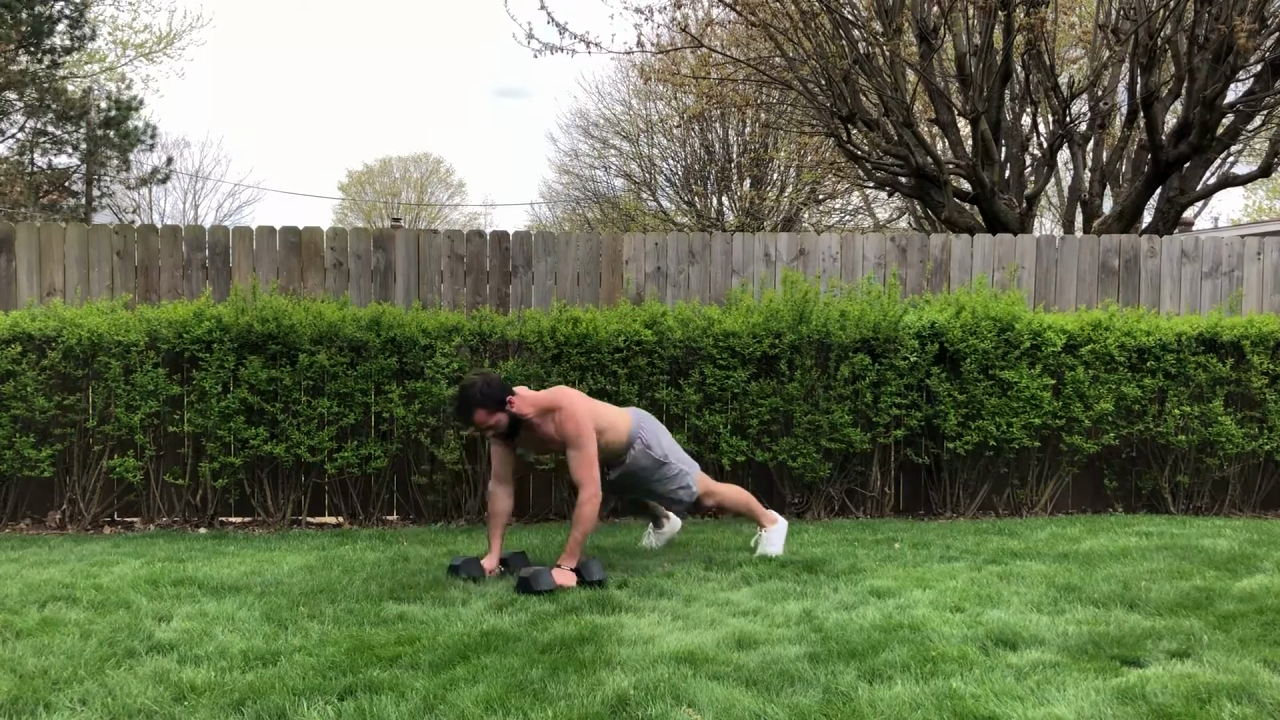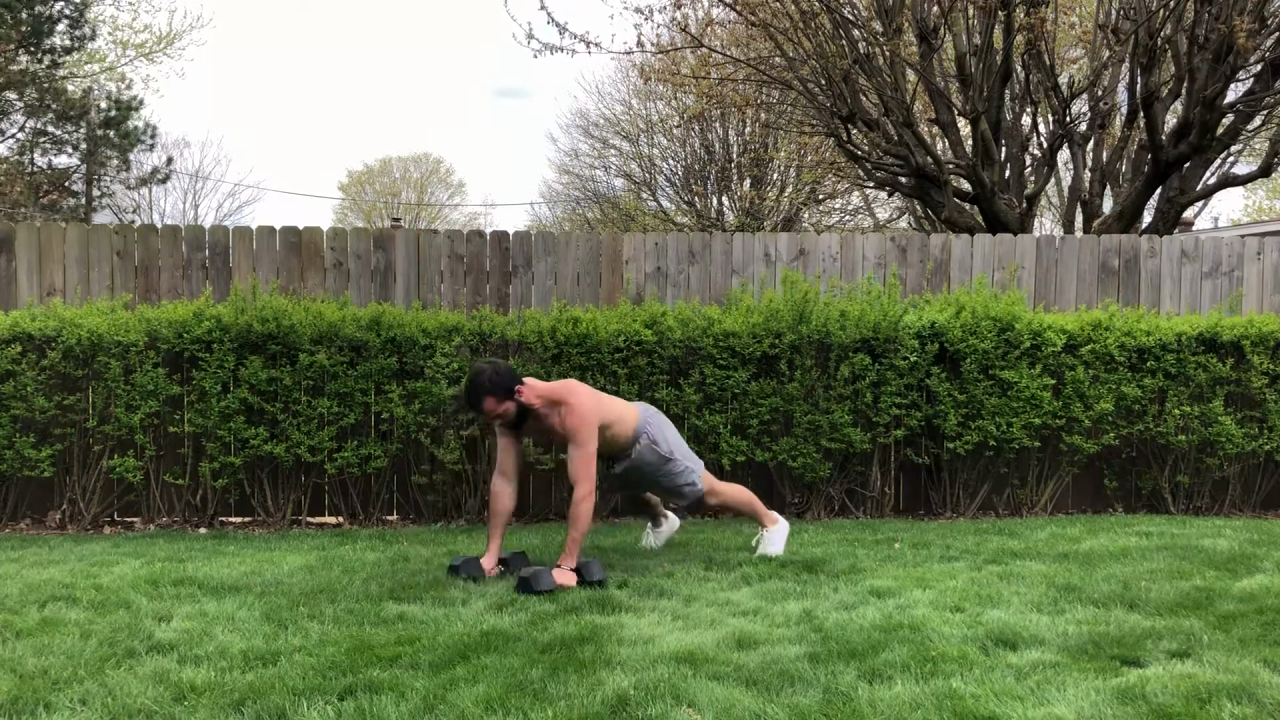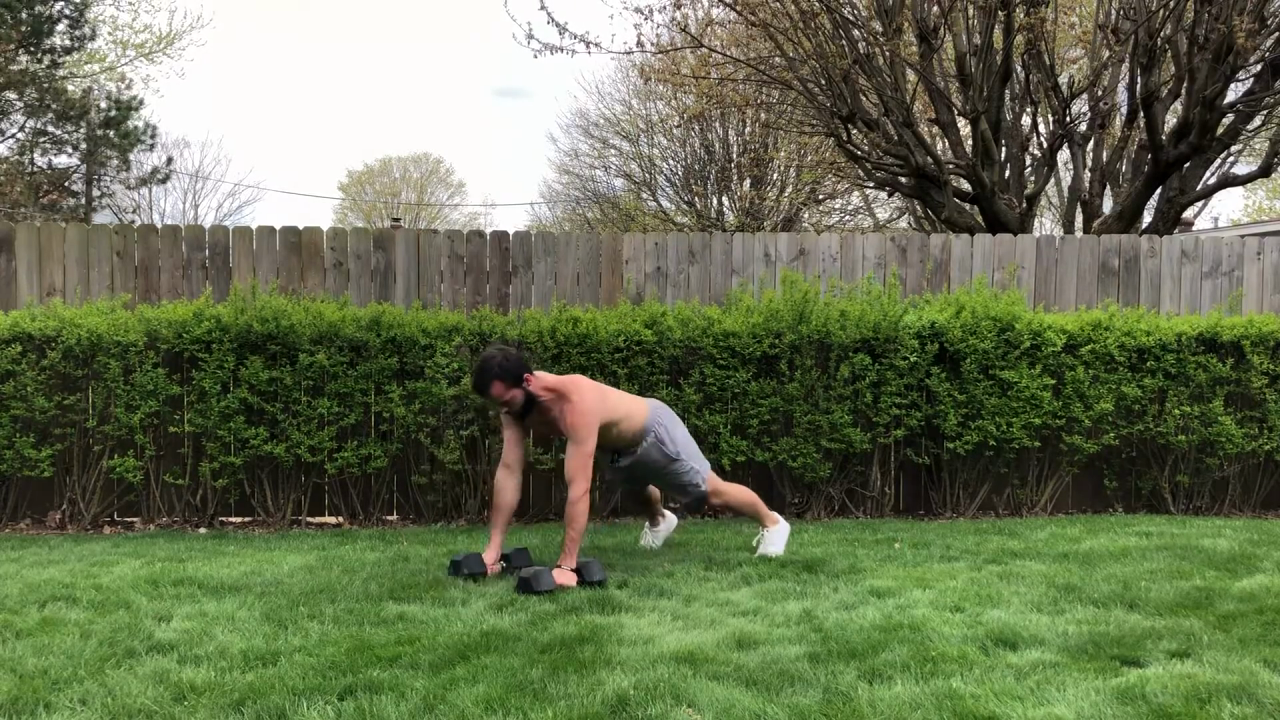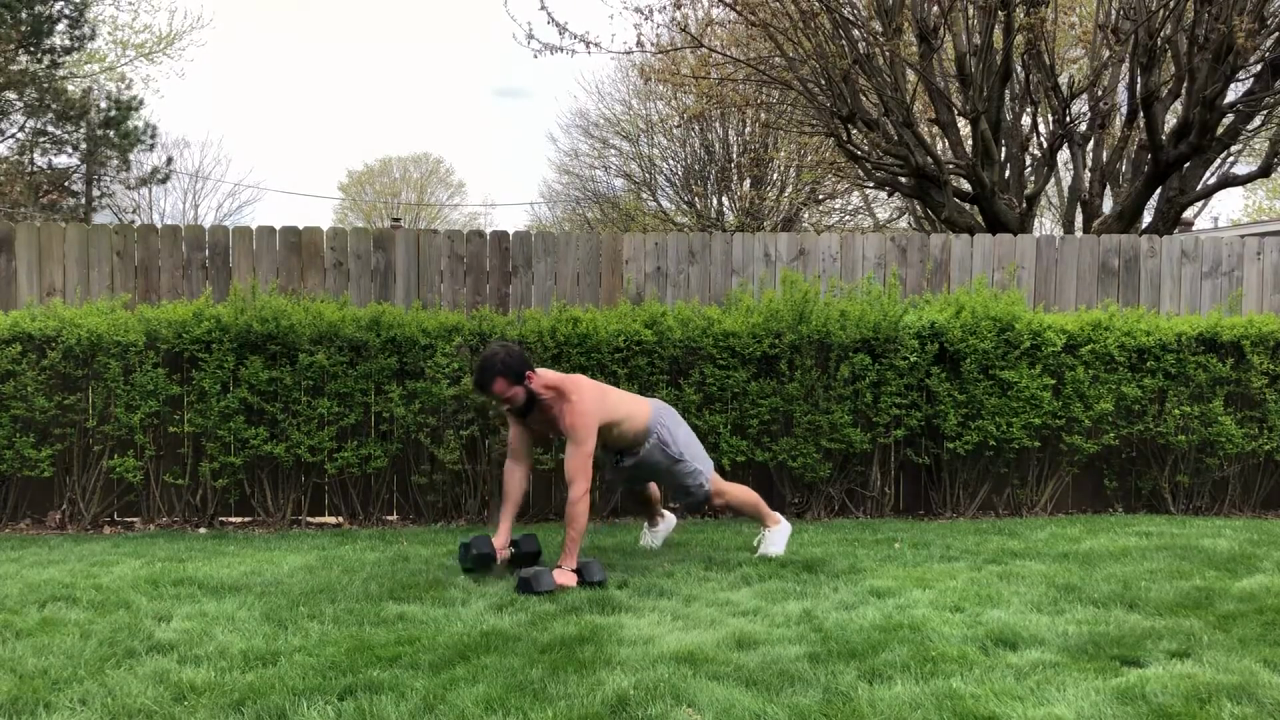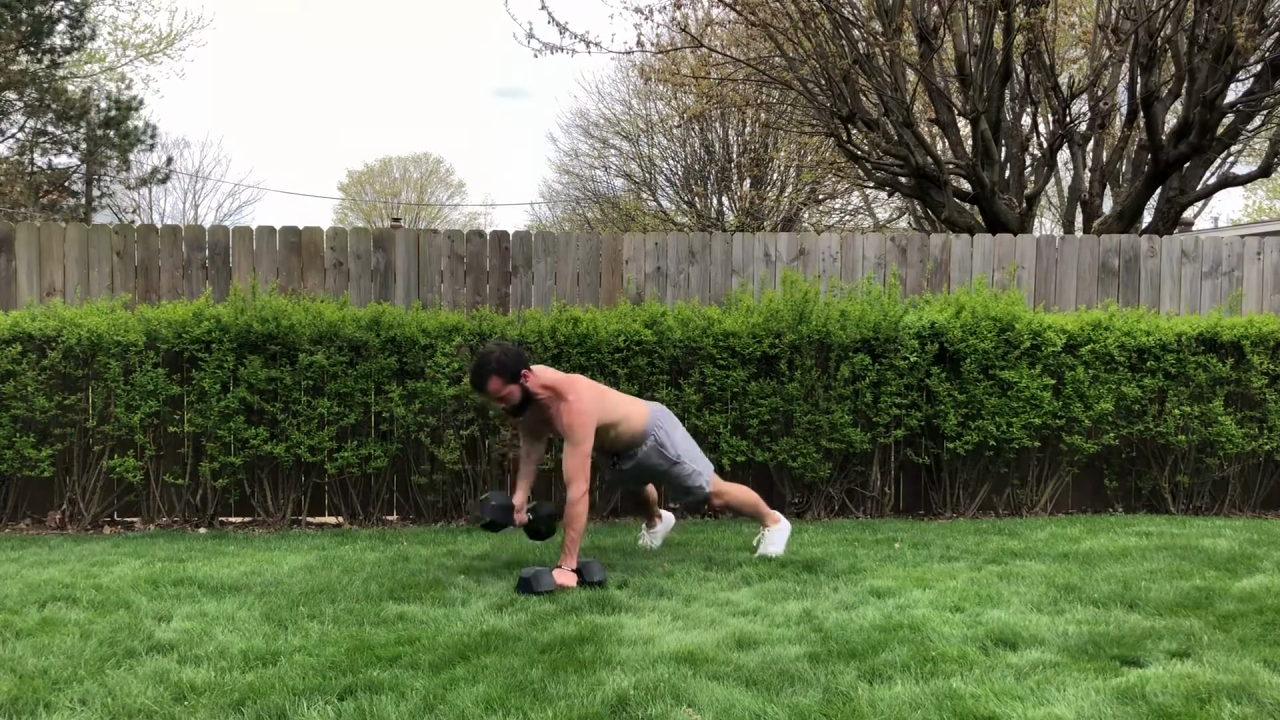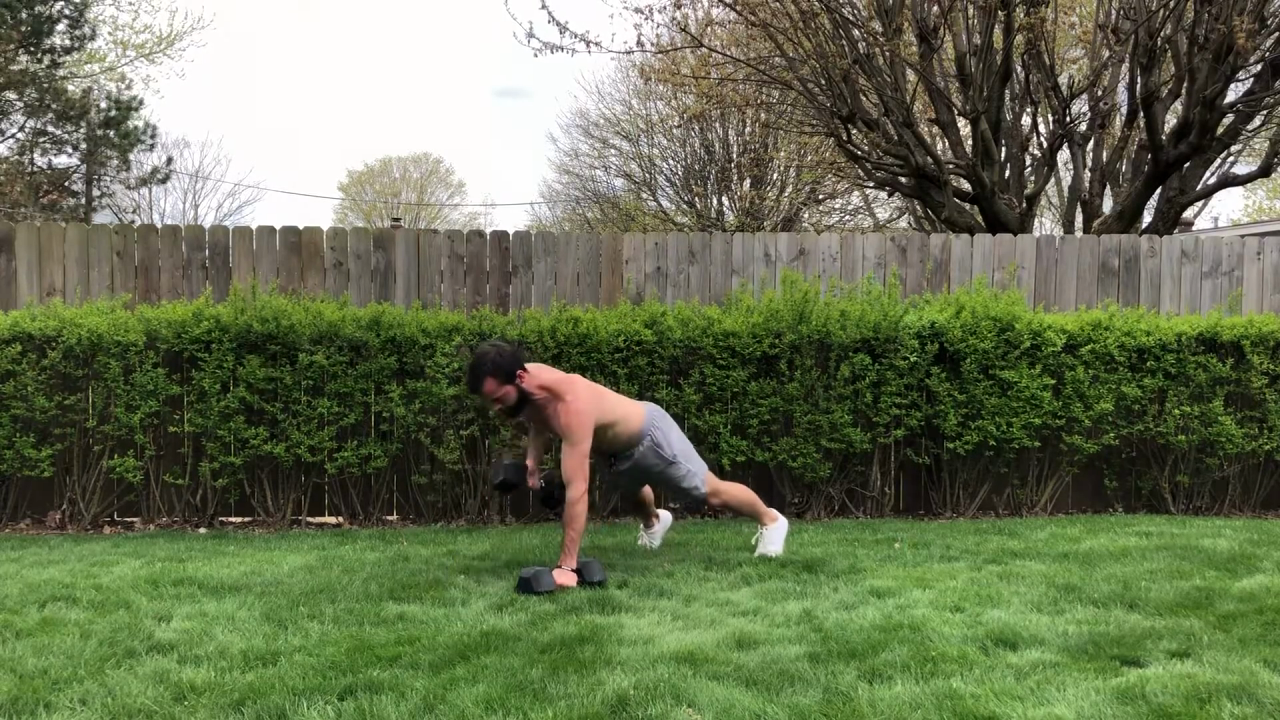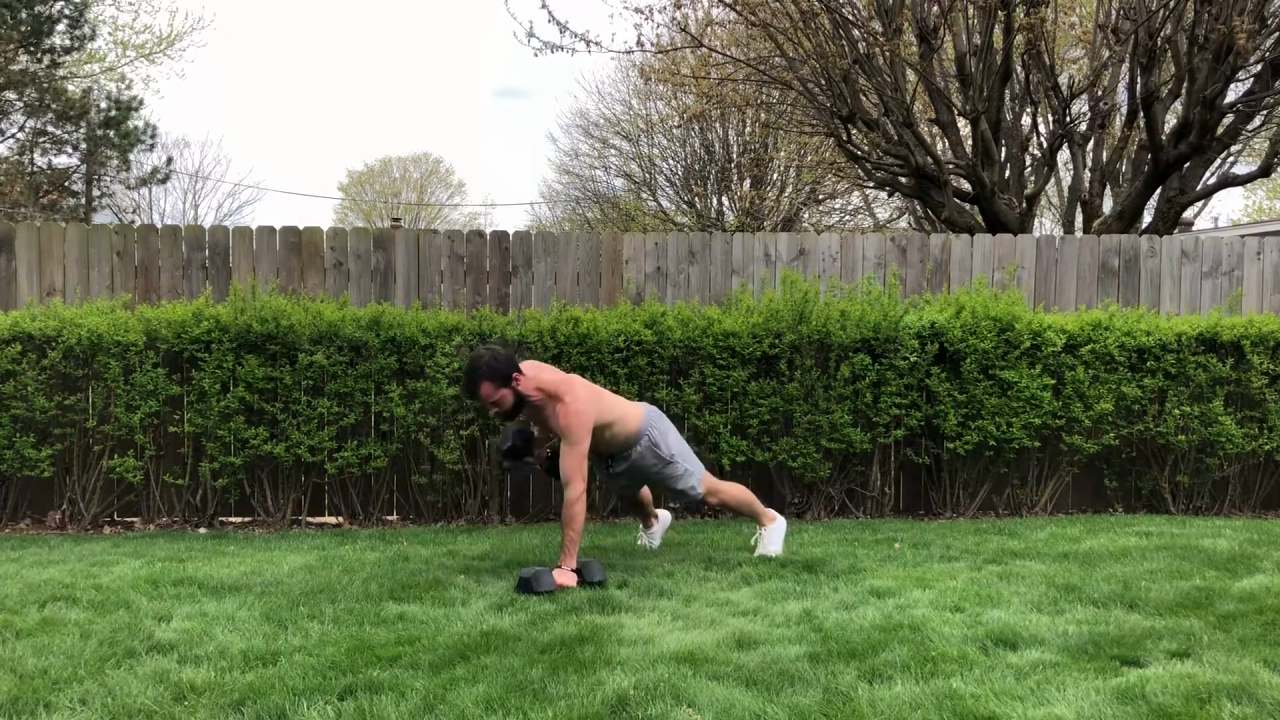
dt=0.1s
person 1, frame 1
left shoulder: (566, 412)
right shoulder: (505, 416)
left elbow: (591, 493)
right elbow: (500, 484)
left wrist: (567, 564)
right wrist: (494, 552)
left hip: (640, 439)
right hip: (608, 451)
left knee: (707, 494)
right knee: (639, 497)
left ankle: (769, 522)
right ankle: (664, 521)
person 1, frame 2
left shoulder: (573, 405)
right shoulder: (510, 409)
left elbow: (585, 491)
right elbow: (503, 479)
left wrist: (566, 565)
right wrist: (492, 553)
left hip: (646, 434)
right hip: (613, 450)
left knee: (710, 492)
right knee: (639, 492)
left ankle: (771, 522)
right ankle: (662, 522)
person 1, frame 3
left shoulder: (576, 401)
right shoulder: (518, 401)
left elbow: (579, 489)
right elbow: (508, 472)
left wrist: (566, 565)
right wrist: (494, 547)
left hip: (655, 431)
right hip: (619, 446)
left knee: (714, 493)
right knee: (640, 488)
left ankle: (772, 523)
right ankle: (659, 521)
person 1, frame 4
left shoulder: (577, 402)
right shoulder: (522, 395)
left elbow: (579, 489)
right elbow: (517, 462)
left wrist: (566, 565)
right wrist: (503, 530)
left hip: (656, 431)
right hip: (620, 444)
left knee: (715, 493)
right knee: (639, 488)
left ankle: (773, 523)
right ankle: (658, 521)
person 1, frame 5
left shoulder: (574, 402)
right shoulder: (520, 394)
left elbow: (577, 490)
right elbow: (534, 439)
left wrist: (567, 566)
right wrist: (521, 494)
left hip: (654, 433)
right hip: (617, 447)
left knee: (715, 494)
right knee: (637, 489)
left ankle: (773, 522)
right ankle: (656, 521)
person 1, frame 6
left shoulder: (572, 402)
right shoulder: (521, 386)
left elbow: (576, 489)
left wrist: (567, 565)
right wrist: (533, 459)
left hip: (649, 435)
right hip: (611, 448)
left knee: (711, 492)
right knee: (632, 491)
left ankle: (771, 521)
right ankle: (654, 521)
person 1, frame 7
left shoulder: (571, 403)
right shoulder: (521, 379)
left elbow: (575, 489)
left wrist: (567, 565)
right wrist: (539, 437)
left hip: (646, 435)
right hip: (607, 450)
left knee: (709, 492)
right knee: (630, 493)
left ankle: (769, 521)
right ankle: (653, 521)
